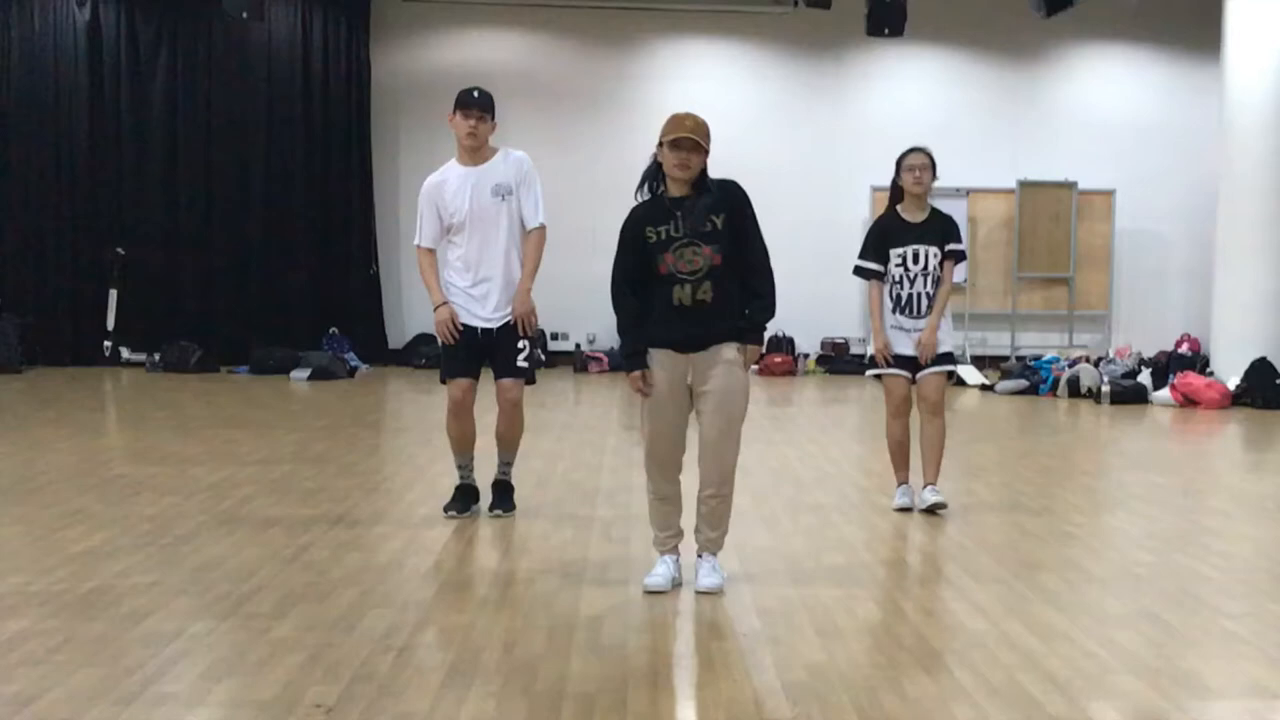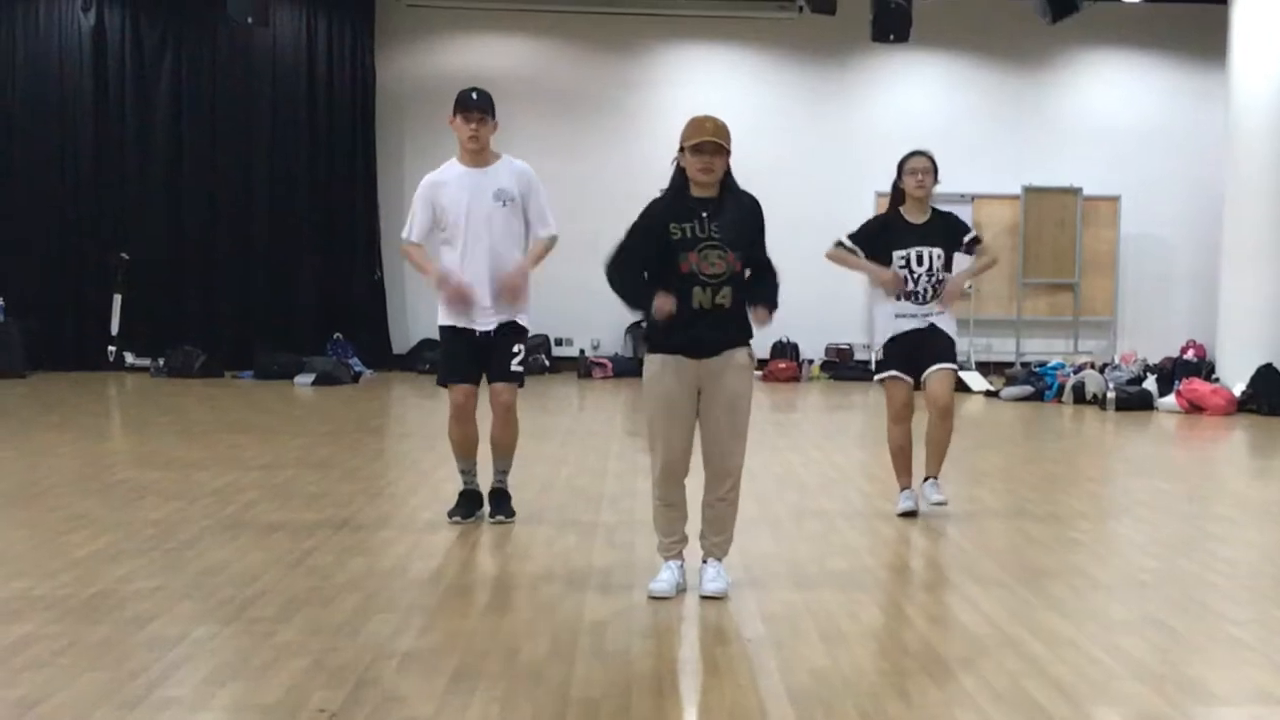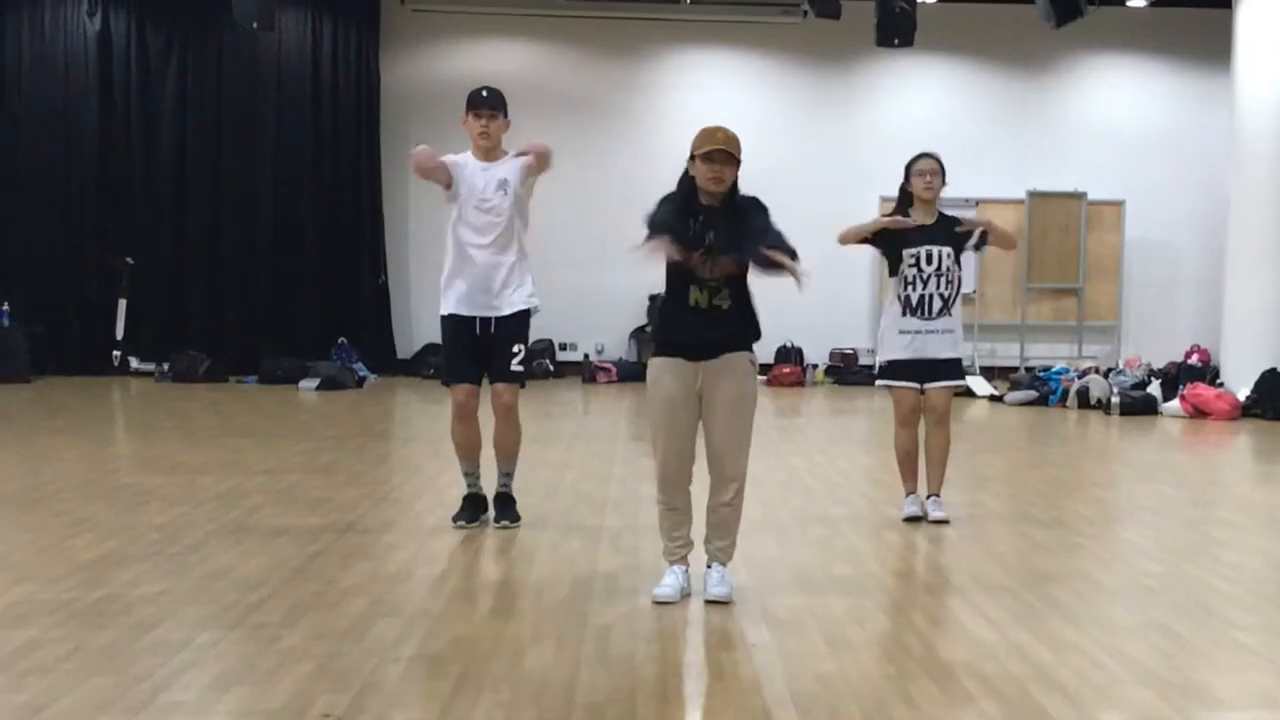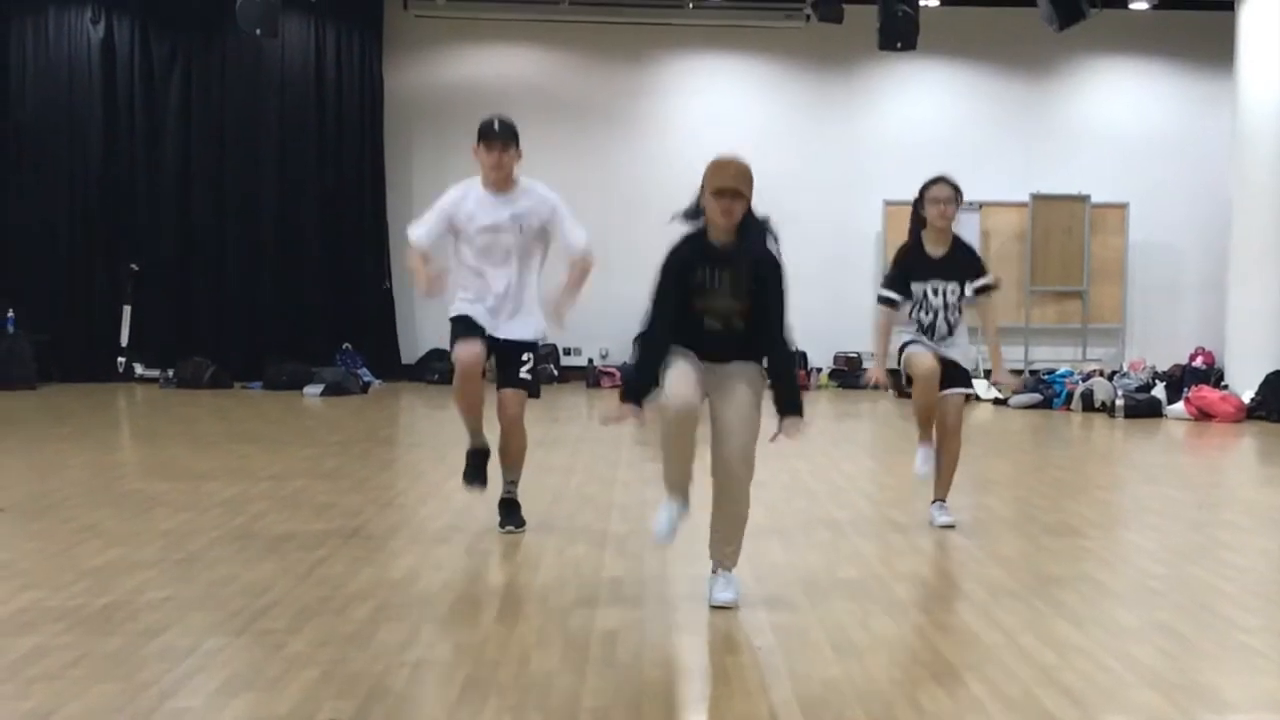
dt=0.3s
person 1, frame 1
left shoulder: (730, 199)
right shoulder: (643, 217)
left elbow: (757, 267)
right elbow: (625, 290)
left wrist: (755, 329)
right wrist: (633, 357)
left hip: (723, 351)
right hip: (662, 353)
left knee: (718, 461)
right knee: (660, 460)
left ankle: (709, 555)
right ankle: (667, 554)
person 1, frame 2
left shoulder: (745, 209)
right shoulder: (661, 213)
left elbow: (761, 268)
right elbow: (621, 268)
left wrist: (765, 302)
right wrist: (649, 298)
left hip: (730, 355)
right hip: (670, 355)
left knee: (725, 466)
right knee: (668, 465)
left ankle: (714, 559)
right ankle: (671, 559)
person 1, frame 3
left shoulder: (748, 211)
right shoulder: (676, 209)
left elbow: (773, 247)
right elbow: (660, 222)
left wrist: (782, 257)
right wrist: (660, 240)
left hip: (733, 359)
right hip: (671, 357)
left knee: (729, 471)
right knee: (671, 470)
left ankle: (719, 564)
right ankle: (677, 563)
person 1, frame 4
left shoulder: (760, 260)
right shoulder: (684, 252)
left elbow: (773, 337)
right elbow: (658, 328)
left wrist: (789, 407)
right wrist: (633, 395)
left hip: (740, 369)
right hip: (685, 358)
left knee: (735, 472)
right knee: (679, 405)
left ankle: (723, 569)
right ankle: (677, 494)
person 2, frame 1
left shoulder: (517, 166)
right shoulder: (436, 184)
left elbow: (536, 231)
right elbow: (426, 249)
left wrist: (524, 291)
right wrist: (439, 302)
left hip: (509, 310)
right hip: (460, 312)
left knee: (511, 398)
right knee: (458, 397)
left ankle: (503, 481)
right ankle: (465, 485)
person 2, frame 2
left shoulder: (519, 175)
right shoulder: (435, 183)
left elbow: (546, 235)
right elbow: (412, 244)
left wrist: (523, 270)
right wrist: (441, 276)
left hip: (508, 312)
right hip: (457, 315)
left knee: (504, 401)
right knee: (460, 402)
left ankle: (500, 489)
right ankle: (469, 489)
person 2, frame 3
left shoulder: (519, 167)
right shoulder: (451, 168)
left elbow: (543, 154)
right elbow: (419, 161)
left wrist: (531, 153)
left hip: (510, 303)
right hip: (460, 303)
left knee: (506, 401)
right knee: (463, 401)
left ankle: (505, 494)
right ankle: (472, 494)
person 2, frame 4
left shoulder: (541, 201)
right shoulder: (458, 198)
left elbow: (583, 254)
right elbow: (418, 244)
left wrist: (568, 291)
right wrist: (424, 273)
left hip: (520, 321)
right hip: (472, 311)
left knee: (511, 410)
right knee: (467, 364)
left ankle: (510, 498)
right ankle: (476, 445)
person 3, frame 1
left shoulder: (945, 225)
right shoulder: (883, 226)
left elbow: (947, 282)
right elbow: (875, 284)
left wrist: (931, 327)
right wrist: (878, 332)
left hip: (932, 333)
right hip: (893, 333)
left knee: (932, 405)
right knee: (898, 406)
left ankle: (930, 486)
right ankle: (903, 486)
person 3, frame 2
left shoulder: (948, 224)
right shoulder: (883, 224)
left elbow: (987, 256)
right elbow: (835, 253)
left wrist: (960, 278)
right wrist: (874, 270)
left hip: (936, 326)
right hip: (894, 329)
left knee: (941, 403)
right knee: (899, 410)
left ankle: (931, 479)
right ankle: (905, 489)
person 3, frame 3
left shoulder: (956, 226)
right shoulder: (895, 226)
left elbow: (1010, 242)
right elbow: (846, 238)
left wrist: (986, 226)
right wrist: (882, 222)
left hip: (944, 339)
right hip: (902, 338)
left knee: (939, 414)
right knee: (906, 416)
left ankle: (934, 495)
right ankle: (910, 494)
person 3, frame 4
left shoulder: (966, 255)
right shoulder: (907, 254)
left elbow: (985, 310)
right elbow: (887, 311)
left wrist: (997, 362)
right wrist: (879, 362)
left hip: (954, 350)
right hip: (918, 343)
left knee: (951, 426)
right knee: (926, 370)
left ankle: (940, 502)
right ankle: (925, 441)
